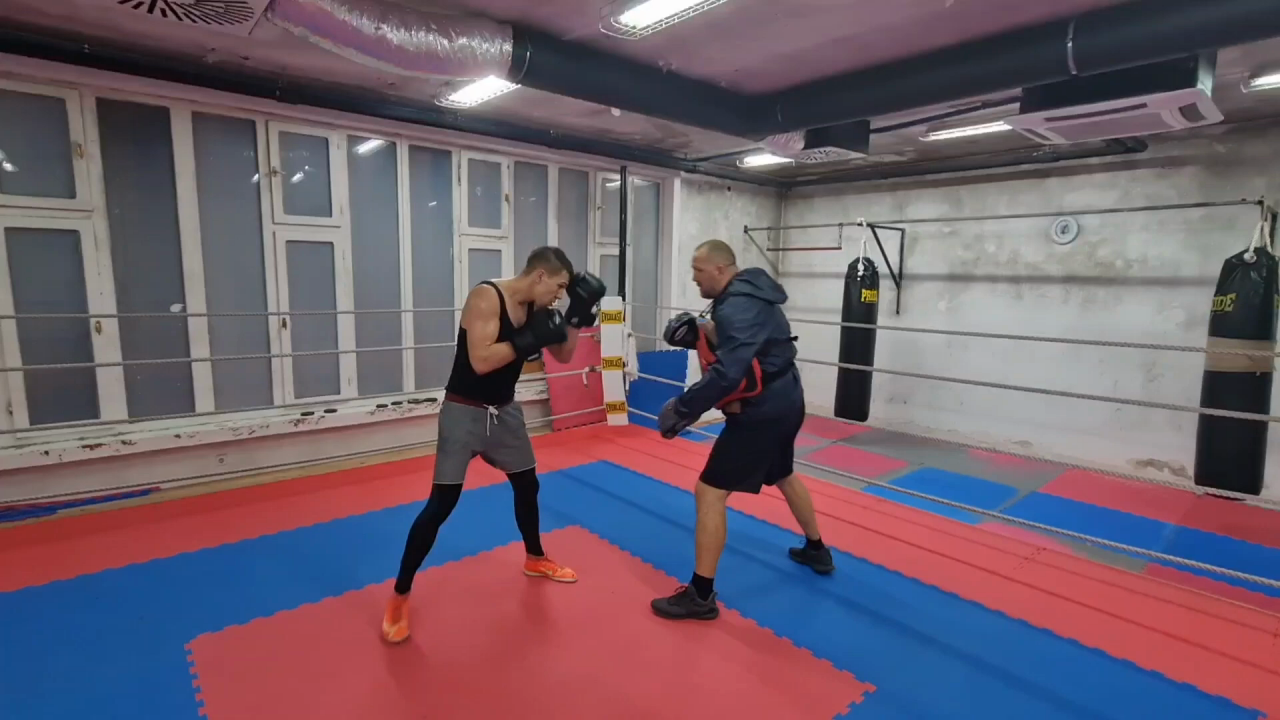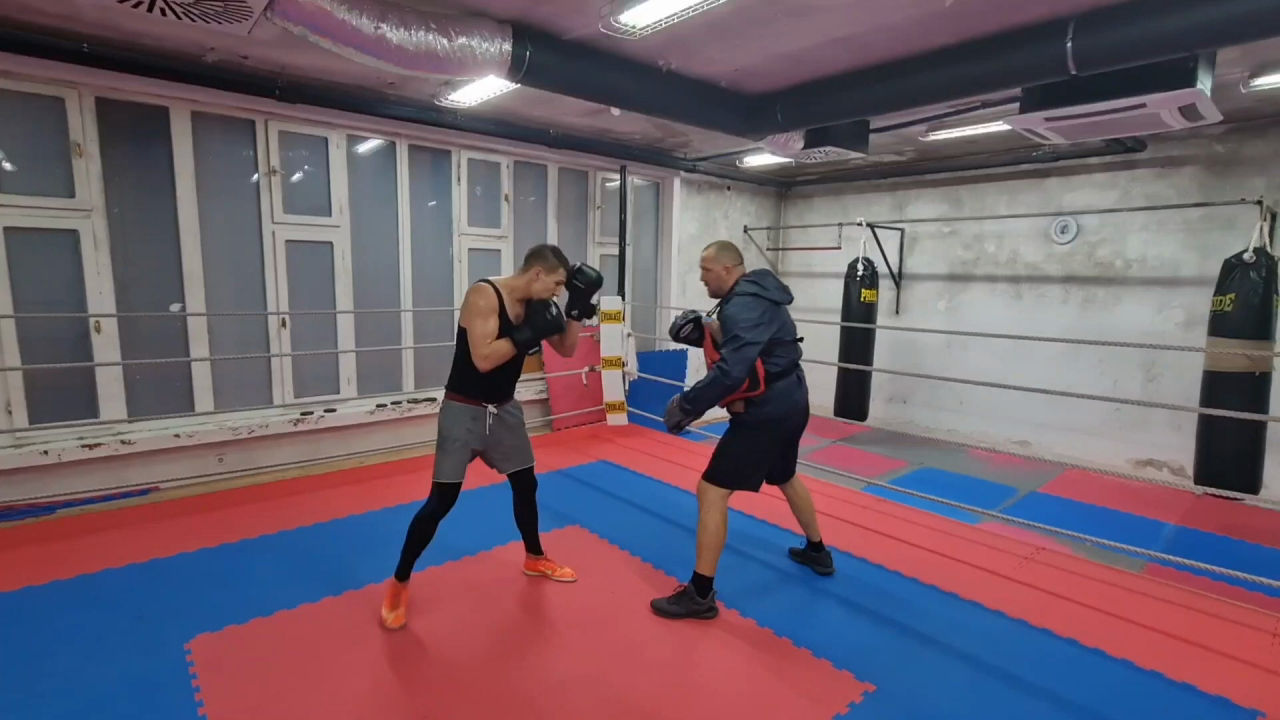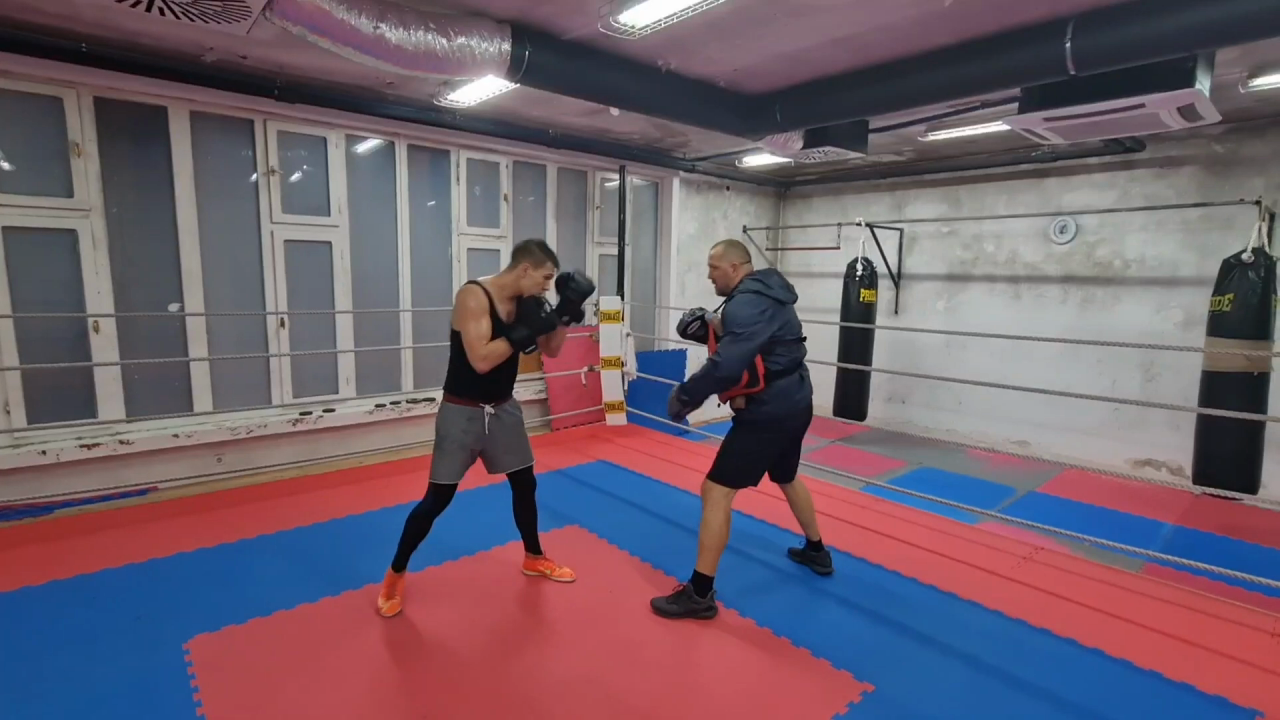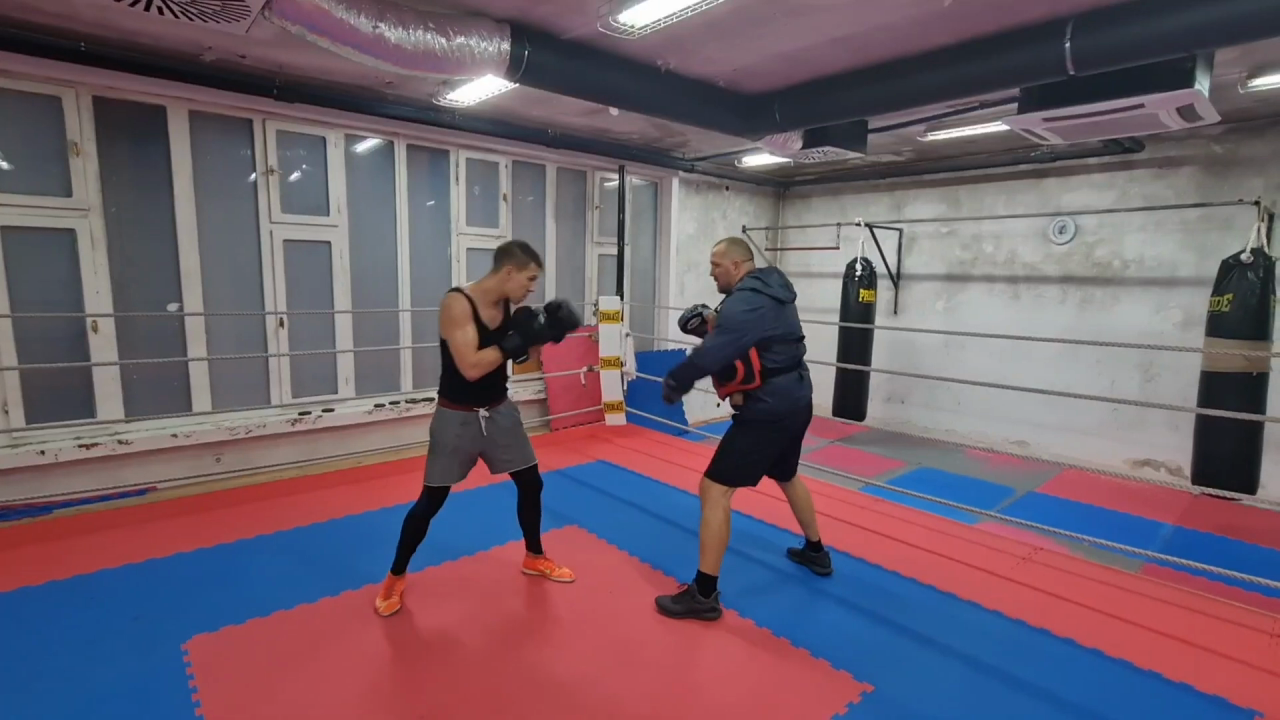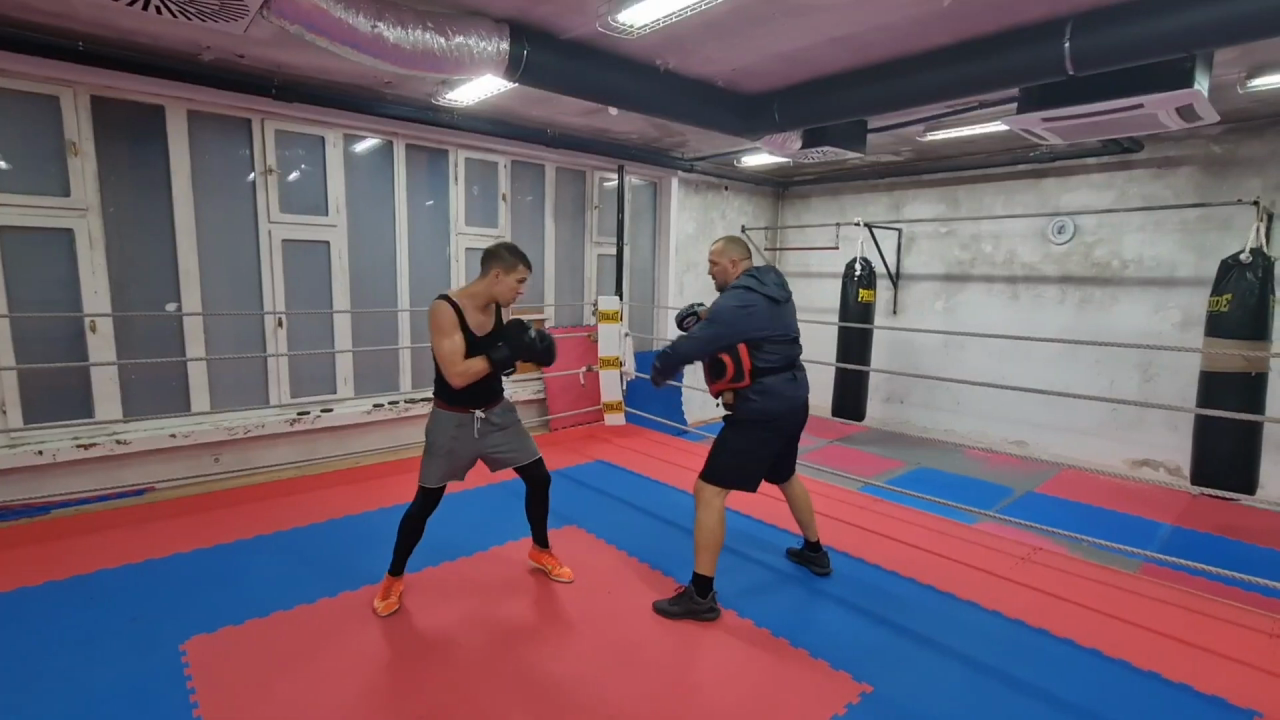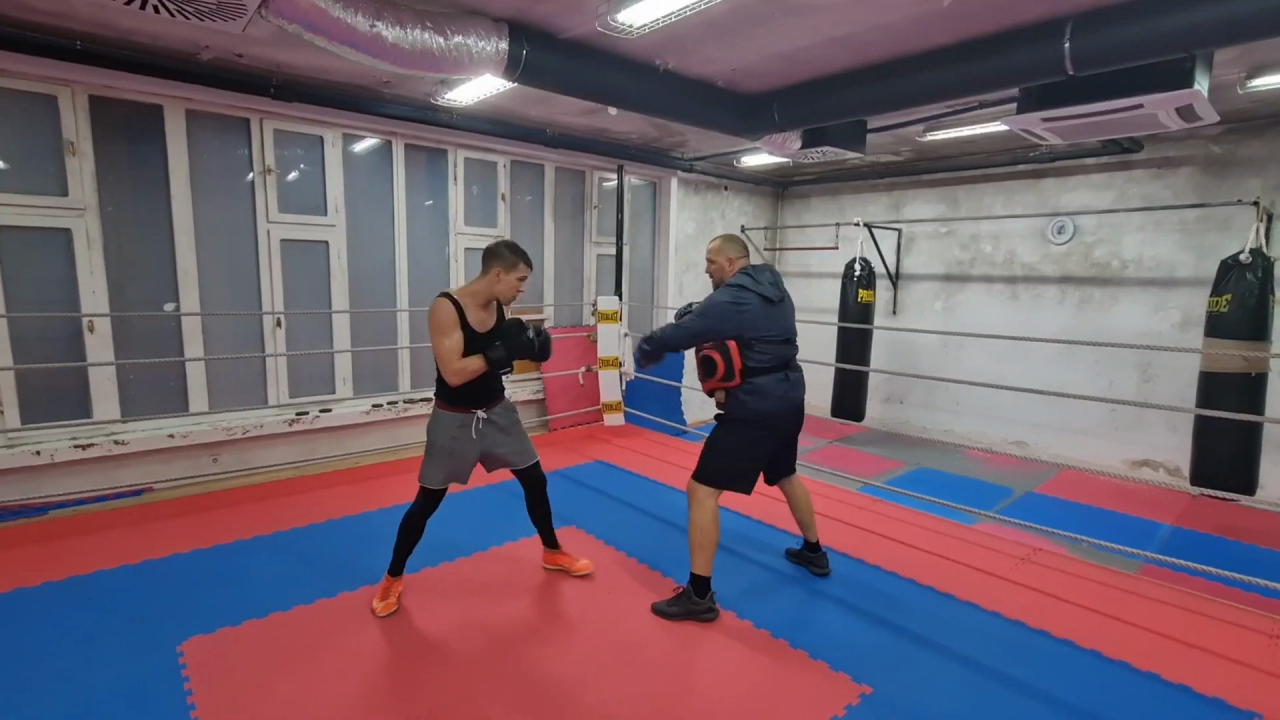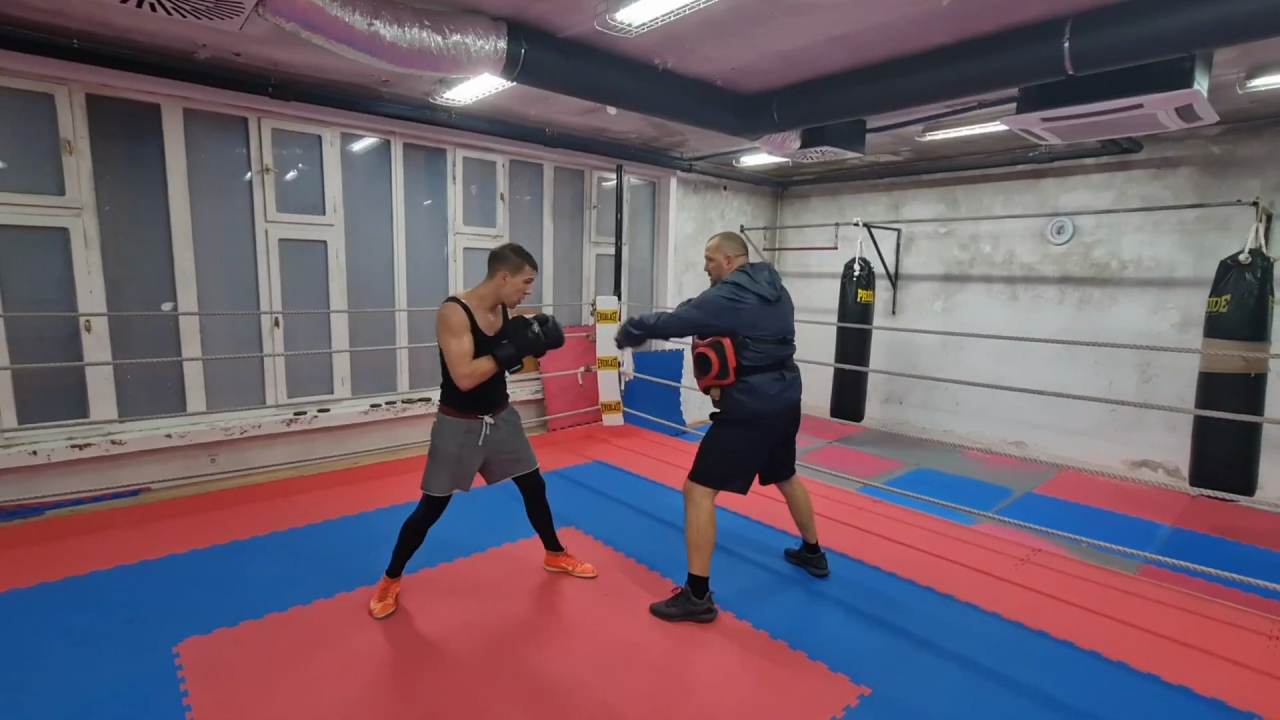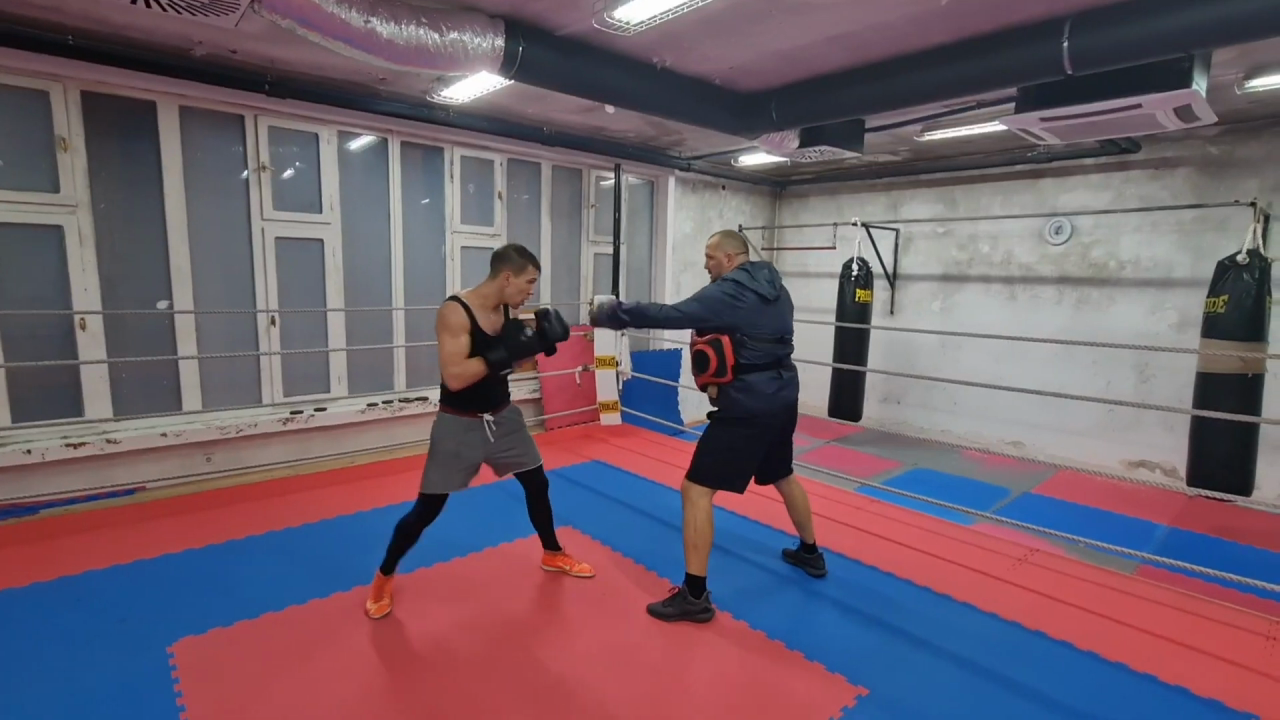
dt=0.1s
person 1, frame 1
left shoulder: (738, 307)
right shoulder: (748, 296)
left elbow: (727, 372)
left wrist: (682, 407)
right wrist: (695, 334)
left hip: (761, 412)
right hip: (784, 403)
left knee: (709, 493)
right knee: (783, 476)
left ankle: (701, 595)
right ankle: (817, 550)
person 1, frame 2
left shoulder: (744, 307)
right shoulder: (754, 297)
left elbow: (731, 370)
left wrist: (686, 404)
right wrist: (702, 332)
left hip: (764, 412)
right hip: (789, 404)
left knee: (711, 491)
right knee: (785, 478)
left ankle: (700, 594)
right ankle: (817, 551)
person 1, frame 3
left shoulder: (746, 305)
right shoulder: (768, 296)
left elbow: (725, 365)
left wrist: (685, 396)
right wrist: (711, 328)
left hip: (768, 411)
right hip: (794, 403)
left knee: (715, 490)
right knee: (786, 478)
left ankle: (700, 593)
right ankle: (816, 551)
person 1, frame 4
left shoulder: (744, 302)
right shoulder: (768, 294)
left elbow: (712, 355)
left wrist: (675, 381)
right wrist: (711, 323)
left hip: (766, 410)
right hip: (794, 402)
left knee: (714, 489)
right knee: (786, 476)
left ankle: (704, 593)
right ankle: (815, 551)
person 1, frame 5
left shoulder: (738, 300)
right shoulder: (775, 294)
left elbow: (695, 343)
left wrist: (662, 365)
right wrist: (704, 321)
left hip: (760, 410)
right hip: (792, 402)
left knee: (709, 491)
right knee: (785, 477)
left ankle: (701, 595)
right ankle: (814, 551)
person 1, frame 6
left shoulder: (731, 299)
right shoulder: (773, 294)
left elbow: (681, 335)
left wrist: (646, 347)
right wrist: (698, 320)
left hip: (753, 410)
right hip: (788, 401)
left knee: (702, 490)
right knee: (785, 476)
left ankle: (699, 595)
right ankle: (814, 552)
person 1, frame 7
left shoulder: (728, 296)
right shoulder: (775, 293)
left elbow: (675, 321)
left wrist: (632, 330)
right wrist: (711, 328)
left hip: (749, 410)
right hip: (785, 402)
left knee: (699, 491)
right knee: (785, 477)
left ankle: (698, 596)
right ankle: (812, 553)
person 1, frame 8
left shoulder: (727, 293)
right shoulder: (776, 291)
left elbow: (671, 314)
left wrist: (616, 311)
right wrist: (711, 325)
left hip: (746, 408)
right hip: (782, 400)
left knee: (696, 491)
right knee: (782, 476)
left ankle: (695, 595)
right ankle: (810, 553)
person 2, frame 1
left shoulder: (535, 308)
right shoulder: (485, 297)
left elbow: (564, 355)
right elbow: (481, 361)
left wrist: (579, 313)
right wrist: (530, 340)
left hip: (504, 411)
right hip: (464, 411)
left knee: (528, 485)
right knee: (442, 503)
left ankle: (535, 558)
right ankle: (400, 595)
person 2, frame 2
left shoulder: (533, 304)
right shoulder: (483, 295)
left elbow: (567, 349)
right elbow: (483, 358)
left wrist: (578, 306)
right wrist: (529, 333)
left hip: (504, 409)
right hip: (464, 410)
left knee: (526, 484)
right knee: (442, 500)
left ankle: (534, 558)
right ankle: (400, 582)
person 2, frame 3
left shoulder: (522, 302)
right shoulder: (473, 296)
left elbow: (552, 347)
right elbow: (481, 360)
left wrist: (567, 309)
right wrist: (524, 332)
left hip: (503, 409)
right hip: (462, 412)
left knee: (525, 484)
right knee: (438, 499)
left ankle: (535, 558)
right ankle: (396, 574)
person 2, frame 4
left shoulder: (507, 306)
right shoulder: (457, 303)
left elbow: (523, 352)
right elbow: (470, 368)
left wrist: (551, 327)
right wrist: (516, 339)
left hip: (499, 411)
right hip: (457, 416)
left knee: (531, 482)
right knee: (432, 501)
left ankle: (534, 557)
right ankle: (396, 578)
person 2, frame 5
left shoulder: (499, 308)
right shoulder: (445, 310)
right elbow: (455, 376)
left wrist: (527, 349)
right wrist: (505, 352)
left hip: (497, 412)
right hip: (453, 419)
left knee: (539, 476)
right knee: (426, 502)
left ankle: (541, 551)
right ankle: (394, 578)
person 2, frame 6
left shoulder: (499, 306)
right shoulder: (446, 308)
right elbow: (453, 374)
left wrist: (526, 347)
right wrist: (502, 351)
left hip: (497, 412)
right hip: (454, 419)
left knee: (535, 481)
right knee: (427, 502)
left ankle: (553, 553)
right ankle: (393, 578)
person 2, frame 7
left shoulder: (505, 309)
right shoulder: (454, 313)
right elbow: (464, 377)
left wrist: (537, 340)
right wrist: (511, 349)
left hip: (500, 418)
right hip: (458, 425)
left knee: (534, 487)
right knee: (431, 509)
left ankle: (555, 555)
right ankle: (391, 579)
person 2, frame 8
left shoulder: (507, 308)
right shoulder: (454, 312)
right elbow: (454, 378)
left wrist: (543, 338)
right wrist: (504, 352)
left hip: (503, 416)
right hip: (459, 423)
left knee: (538, 484)
right knee: (427, 508)
left ankle: (553, 554)
right ankle: (384, 577)
